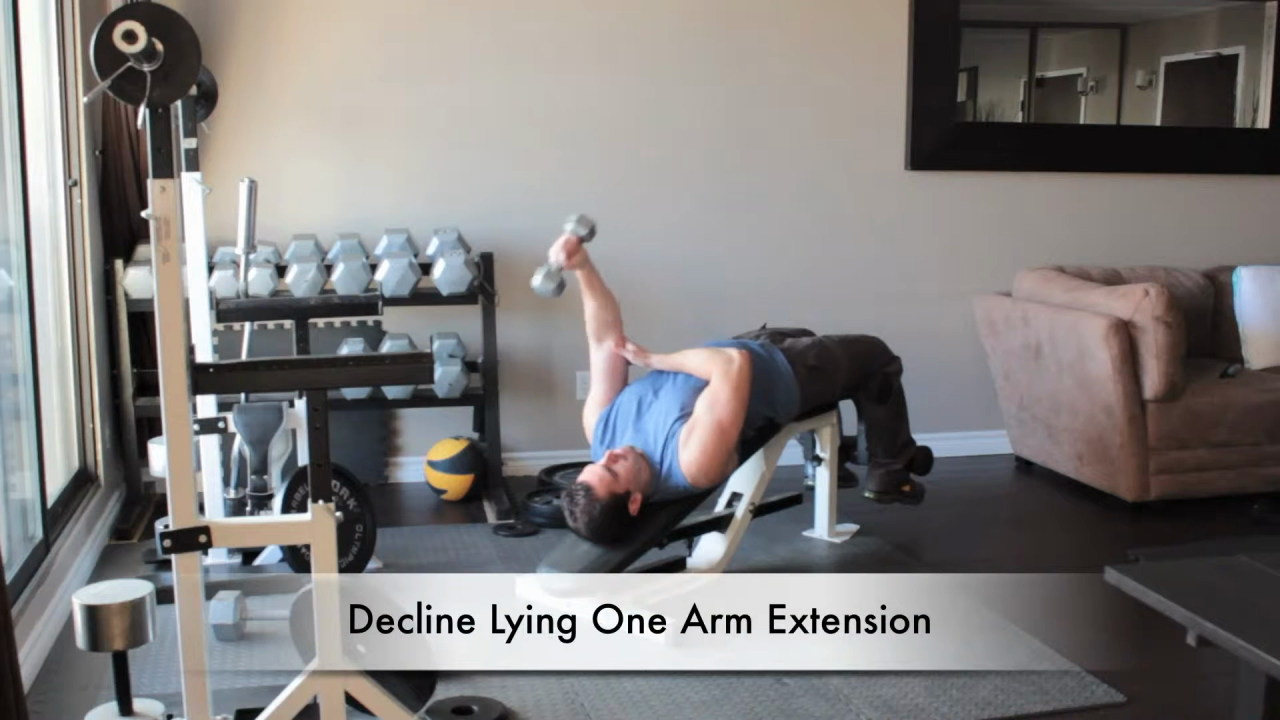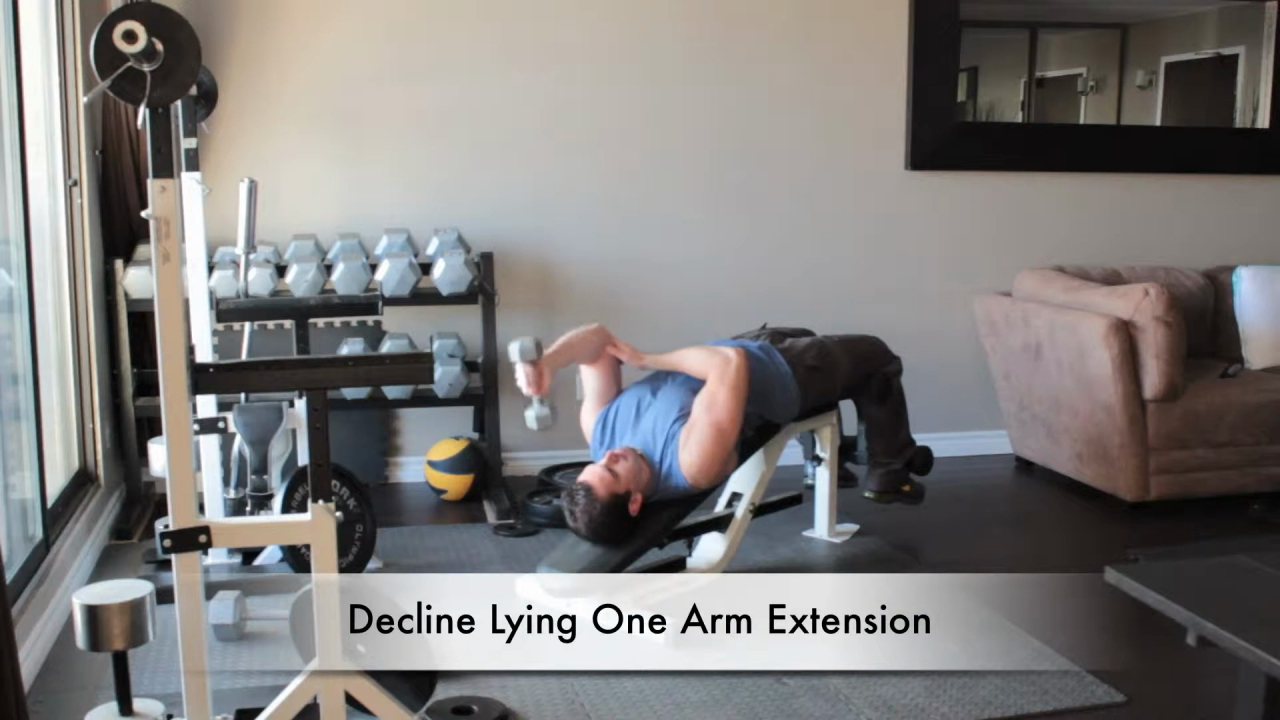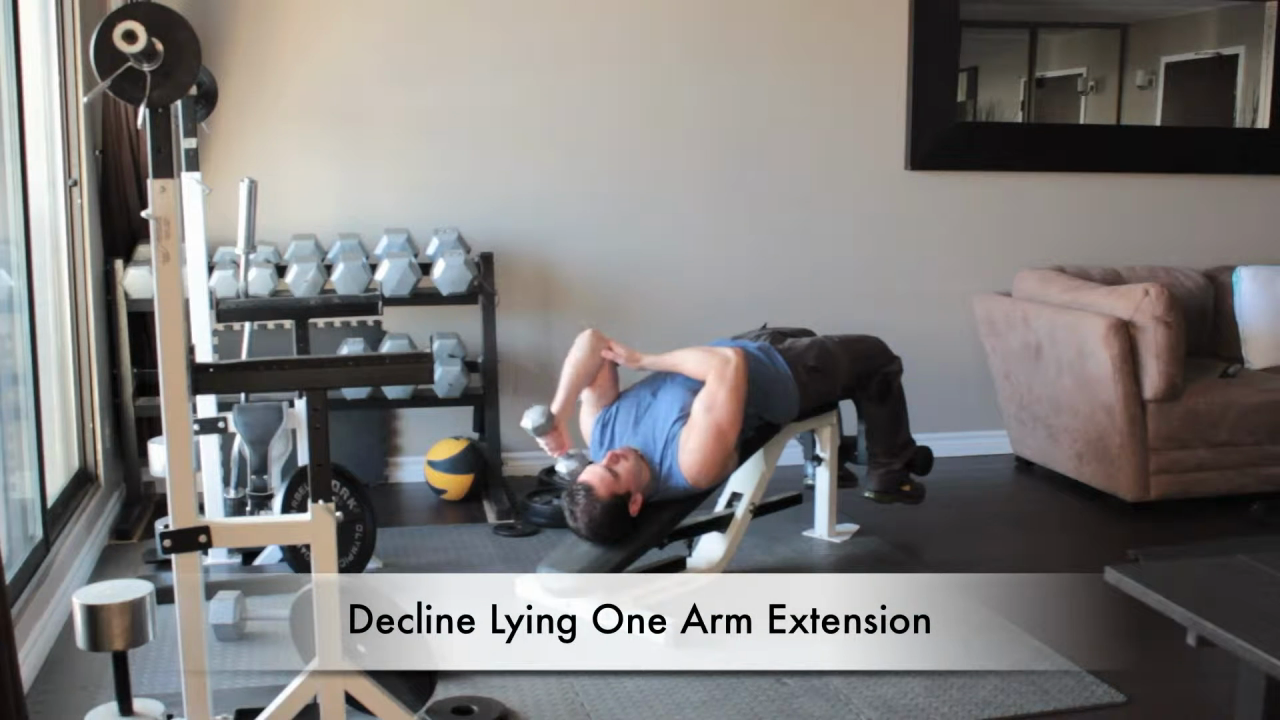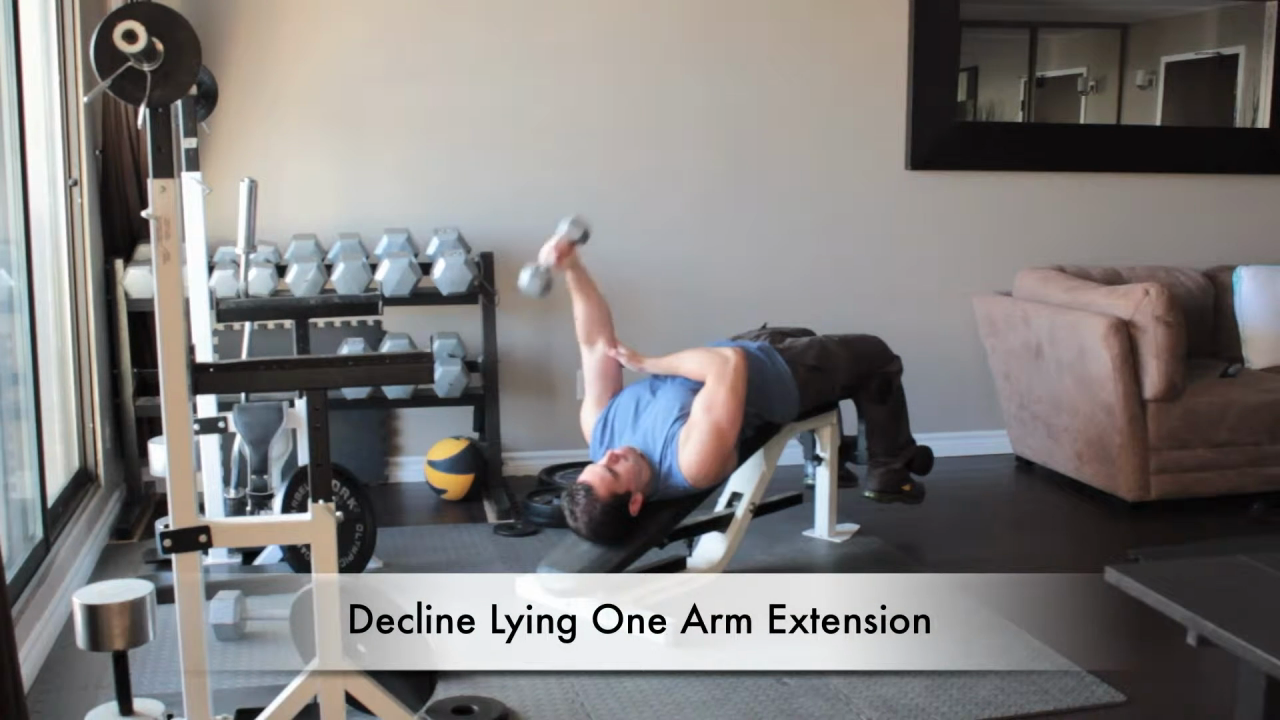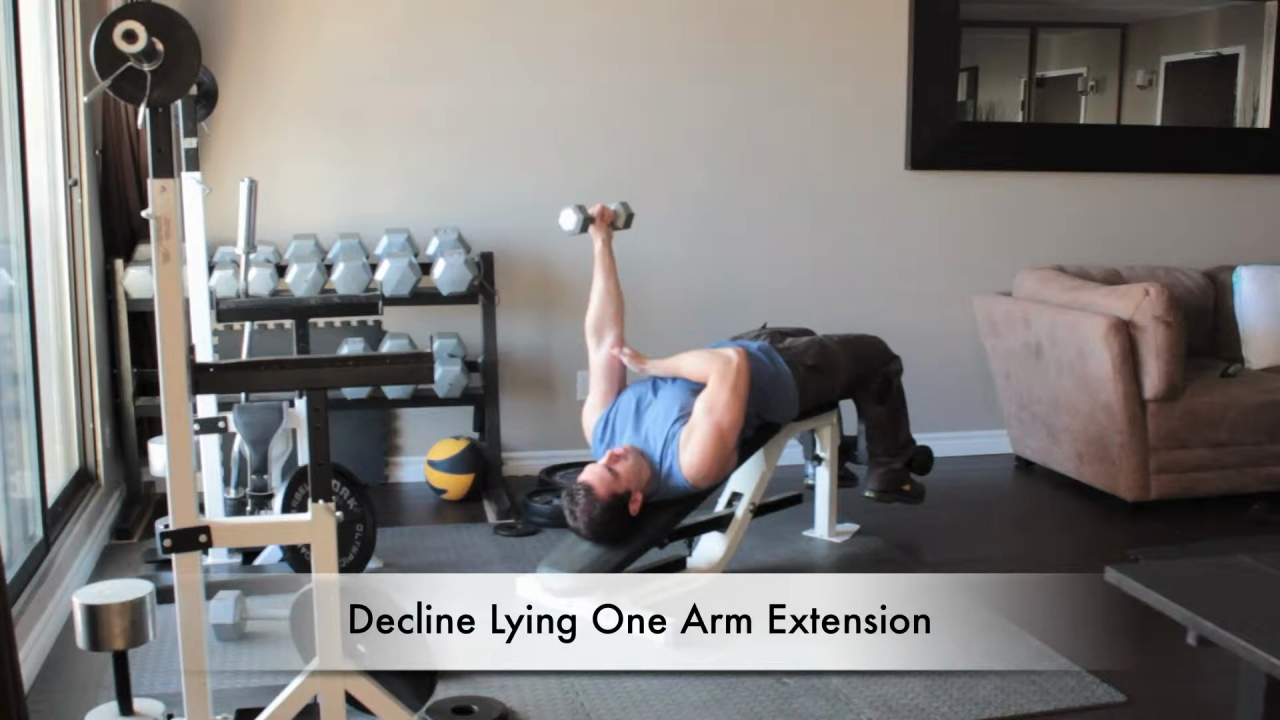
dt=0.7s
person 1, frame 1
left shoulder: (599, 427)
right shoulder: (693, 463)
left elbow: (605, 338)
right elbow: (734, 364)
left wrist: (582, 265)
right wrist: (653, 358)
left knee: (805, 339)
right knee: (877, 356)
right ankle: (890, 475)
person 1, frame 2
left shoulder: (598, 428)
right shoulder: (693, 465)
left elbow: (598, 338)
right elbow: (731, 364)
left wrist: (545, 361)
right wrist: (645, 359)
left knee: (806, 338)
right knee: (876, 359)
right ankle: (889, 473)
person 1, frame 3
left shoulder: (598, 430)
right shoulder: (693, 465)
left elbow: (592, 341)
right elbow: (728, 364)
left wrist: (556, 412)
right wrist: (644, 360)
left knee: (806, 340)
right knee: (877, 357)
right ankle: (889, 474)
person 1, frame 4
left shoulder: (597, 426)
right shoulder: (694, 463)
left elbow: (597, 341)
right elbow: (729, 363)
left wrist: (569, 265)
right wrist: (647, 363)
left knee: (808, 336)
right knee: (876, 357)
right ankle: (889, 475)
person 1, frame 5
left shoulder: (598, 426)
right shoulder: (692, 465)
left elbow: (604, 339)
right elbow: (732, 364)
left wrist: (602, 242)
right wrist: (651, 364)
left knee: (806, 338)
right knee: (877, 356)
right ankle: (890, 470)
